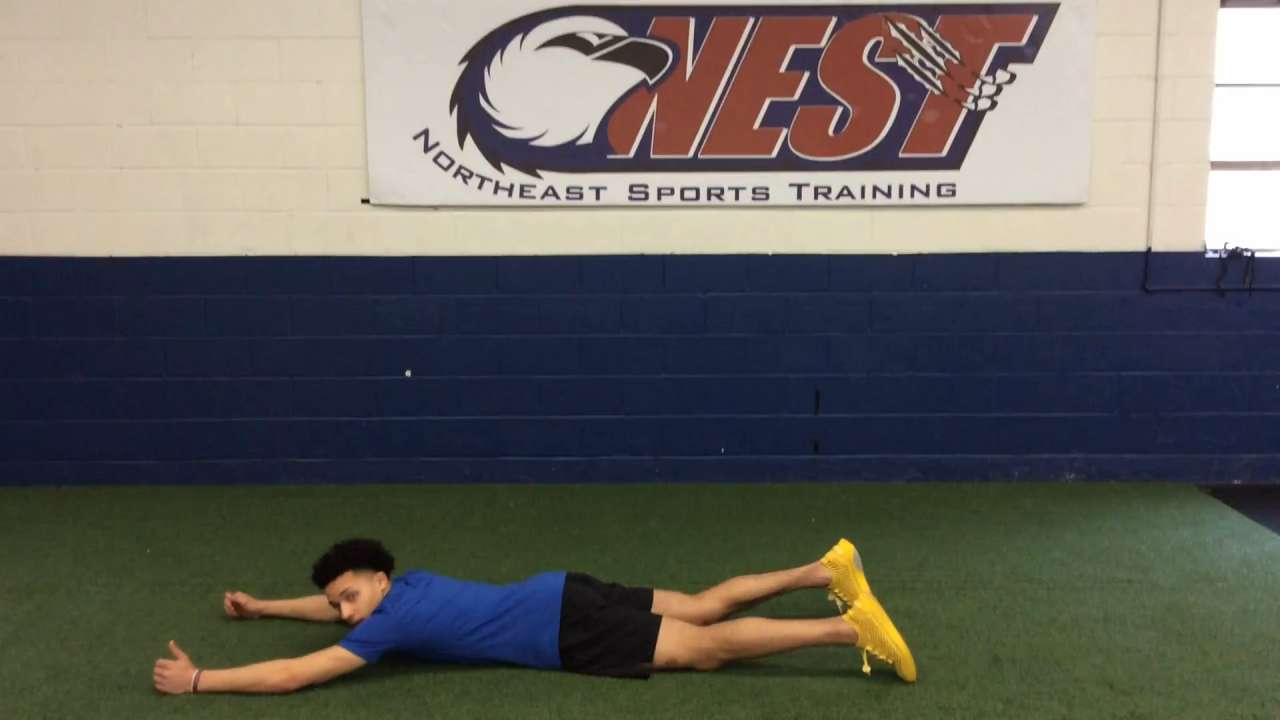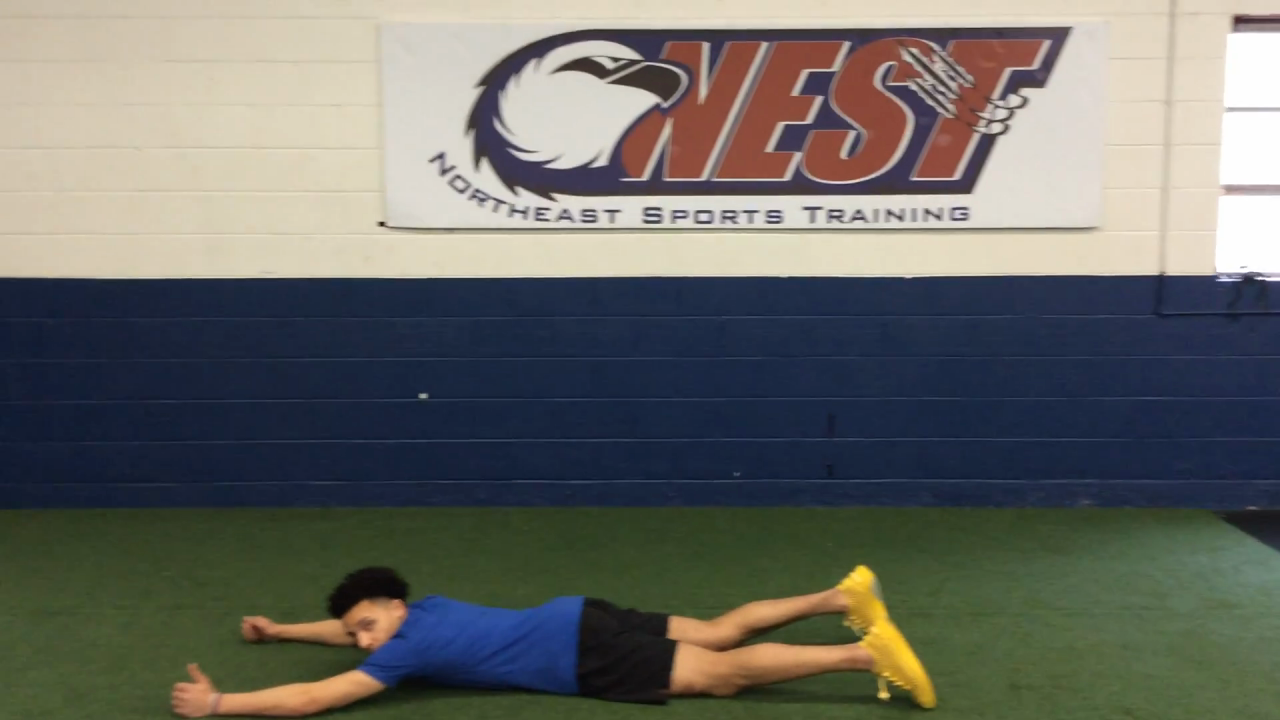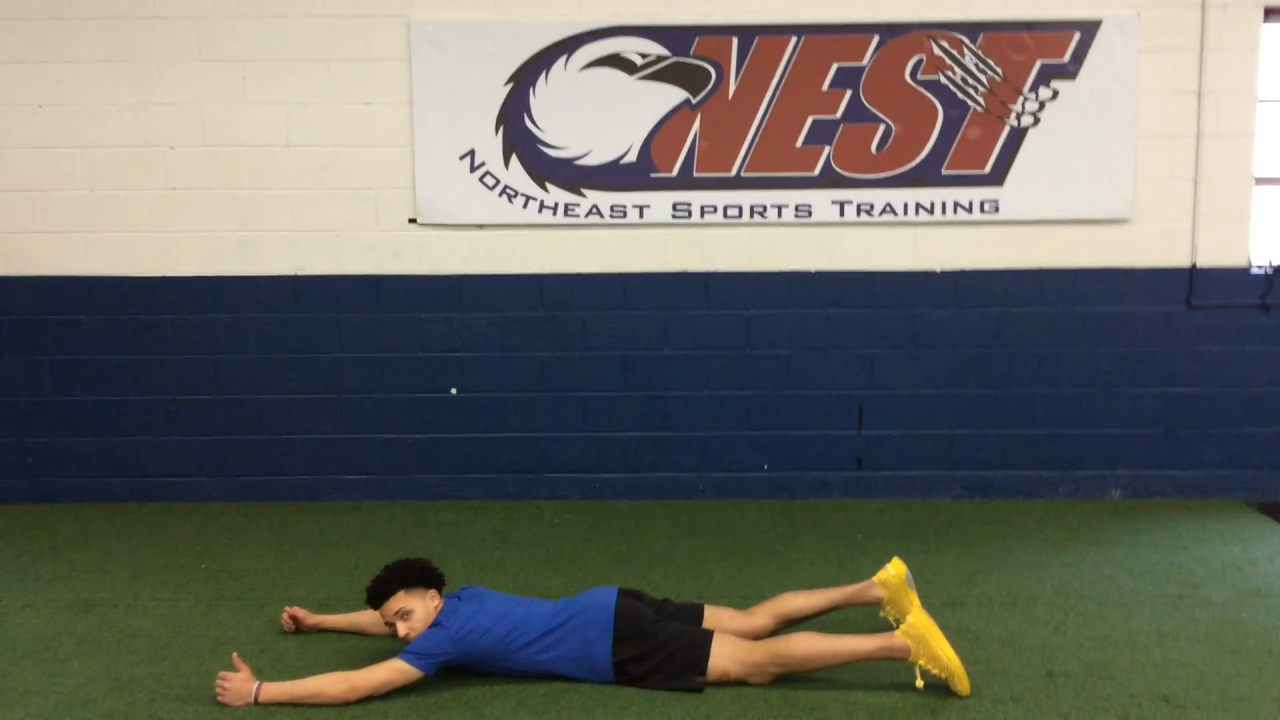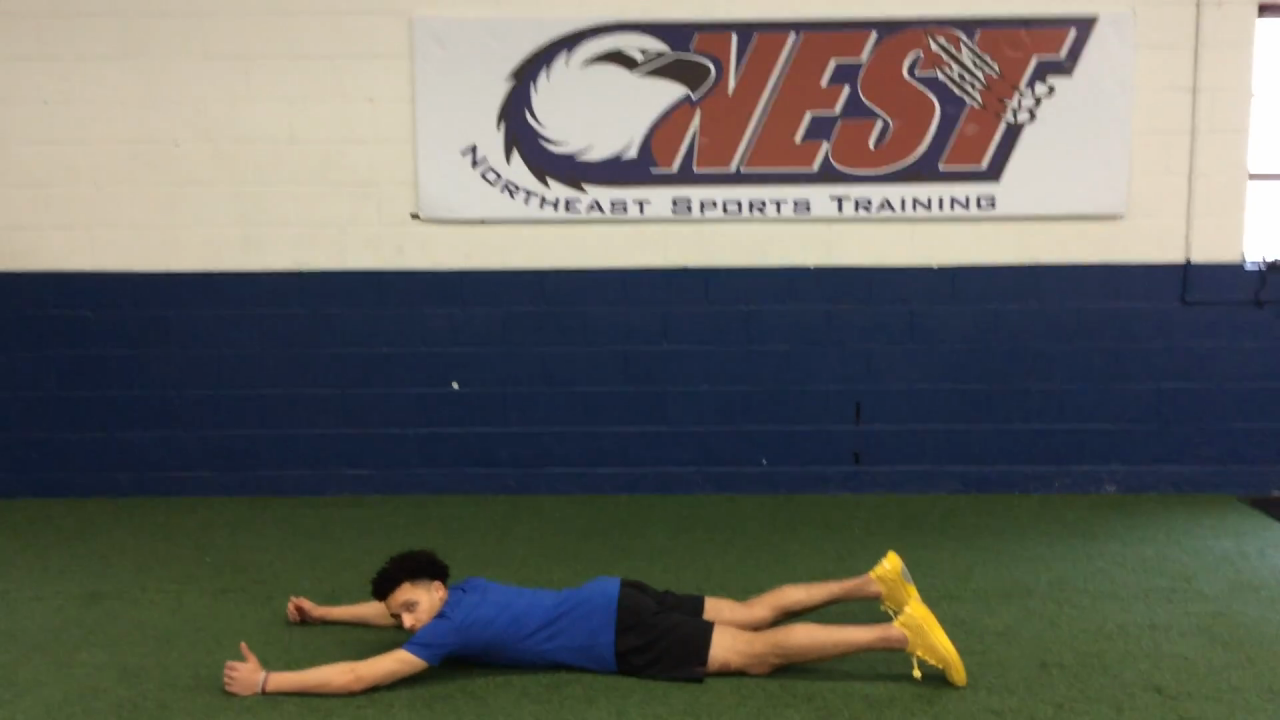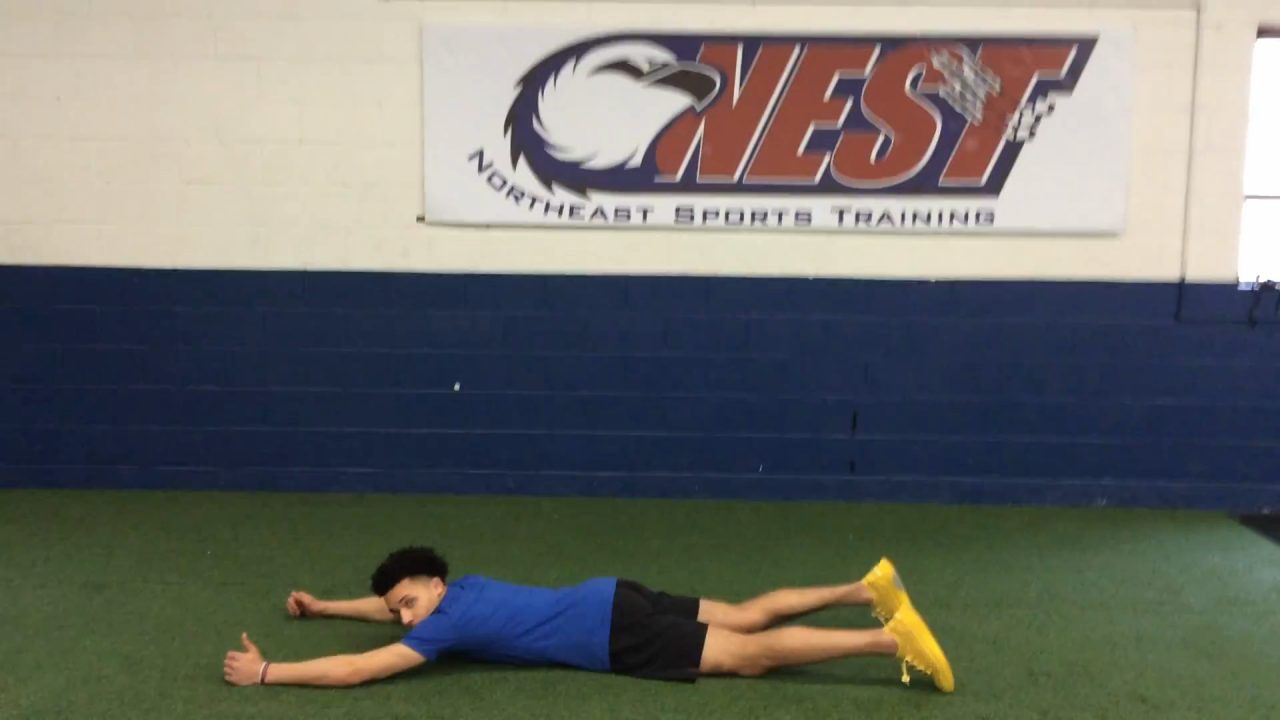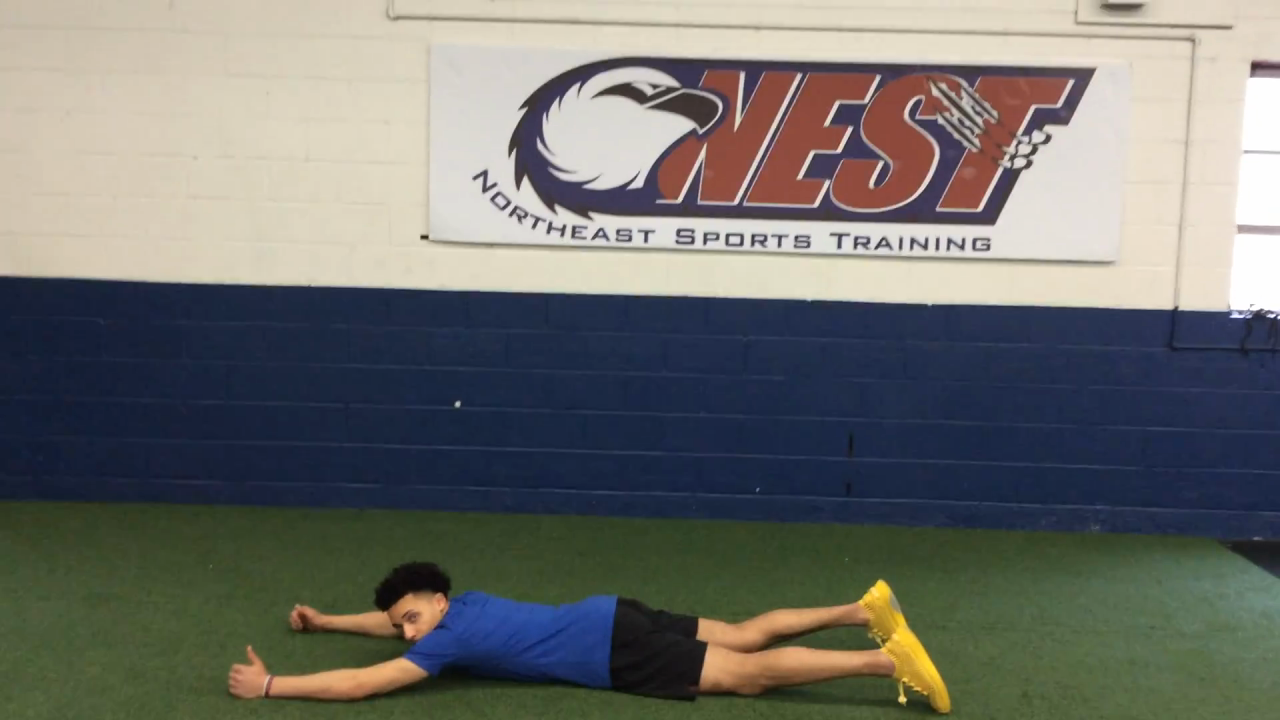
dt=0.3s
person 1, frame 1
left shoulder: (392, 619)
right shoulder: (401, 587)
left elbow: (292, 676)
right elbow: (339, 605)
left wrist: (198, 680)
right wrist: (261, 606)
left hip: (566, 633)
right hip: (562, 596)
left knee: (705, 647)
right knee: (704, 606)
left ankle: (847, 626)
right ankle: (822, 570)
person 1, frame 2
left shoulder: (410, 646)
right shoulder: (423, 611)
right elbow: (355, 628)
right wrist: (281, 628)
left hip: (583, 657)
right hip: (580, 623)
right knee: (719, 633)
left ankle: (865, 653)
right ankle: (843, 596)
person 1, frame 3
left shoulder: (447, 635)
right shoulder: (456, 600)
left elbow: (350, 689)
right elbow: (389, 617)
left wrist: (258, 693)
right wrist: (317, 620)
left hip: (619, 647)
right hip: (614, 611)
left knee: (756, 662)
right knee: (755, 622)
left ankle: (901, 642)
right ankle: (877, 588)
person 1, frame 4
left shoulder: (451, 626)
right shoulder: (462, 592)
left elbow: (356, 679)
right elbow: (393, 608)
left wrist: (267, 683)
right wrist: (324, 612)
left hip: (621, 636)
right hip: (616, 604)
left knee: (756, 653)
right knee: (753, 612)
left ankle: (898, 632)
right ankle: (874, 581)
person 1, frame 5
left shoulder: (449, 621)
right shoulder: (459, 590)
left elbow: (356, 669)
right elbow: (394, 601)
left wrist: (267, 672)
right wrist: (323, 606)
left hip: (615, 637)
right hip: (612, 605)
left knee: (749, 654)
right knee: (745, 617)
left ankle: (887, 639)
right ankle: (866, 589)
person 1, frame 6
left shoulder: (450, 637)
right shoulder: (460, 605)
right elbow: (394, 619)
right wrist: (325, 620)
left hip: (615, 653)
right hip: (612, 621)
right knee: (742, 636)
left ankle: (885, 660)
right ankle: (863, 612)
